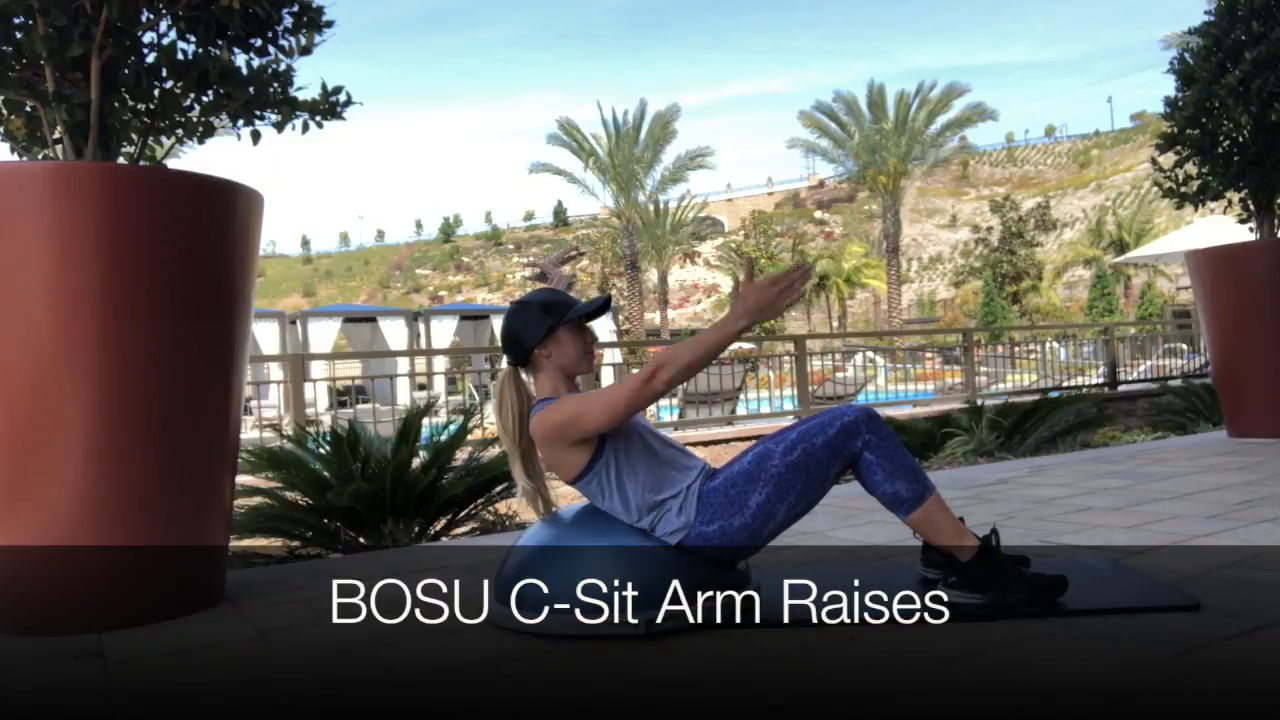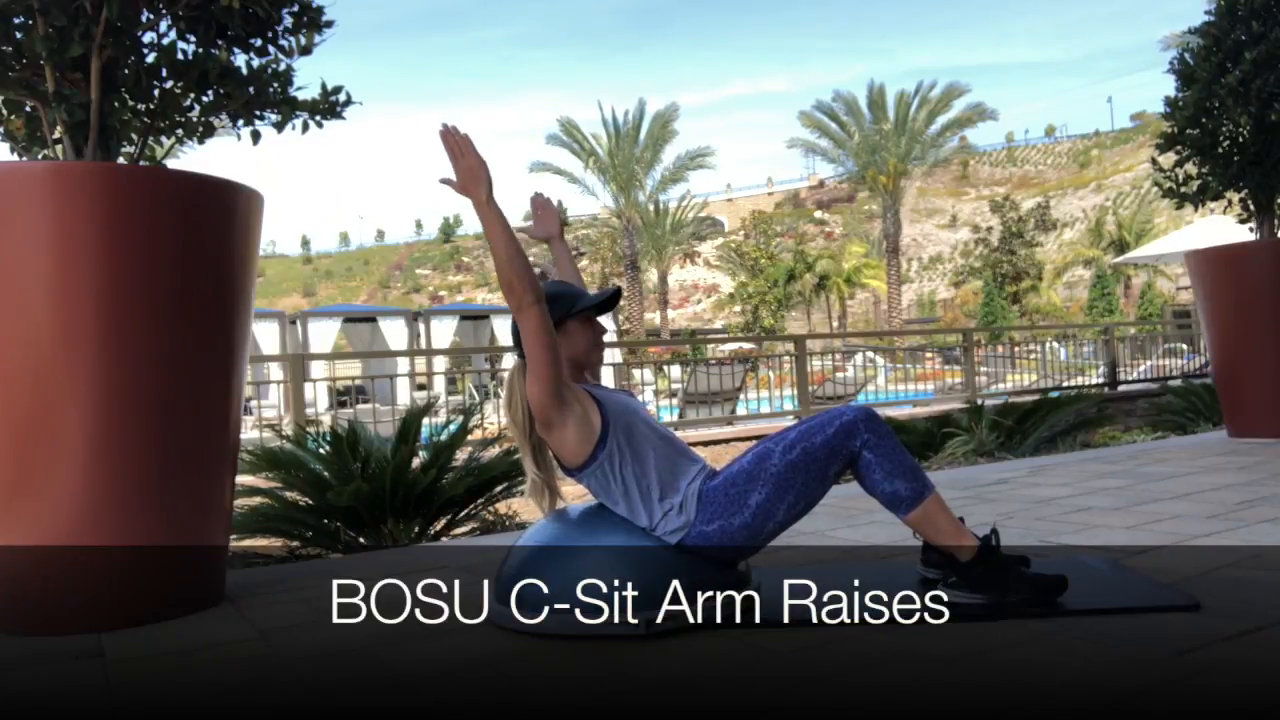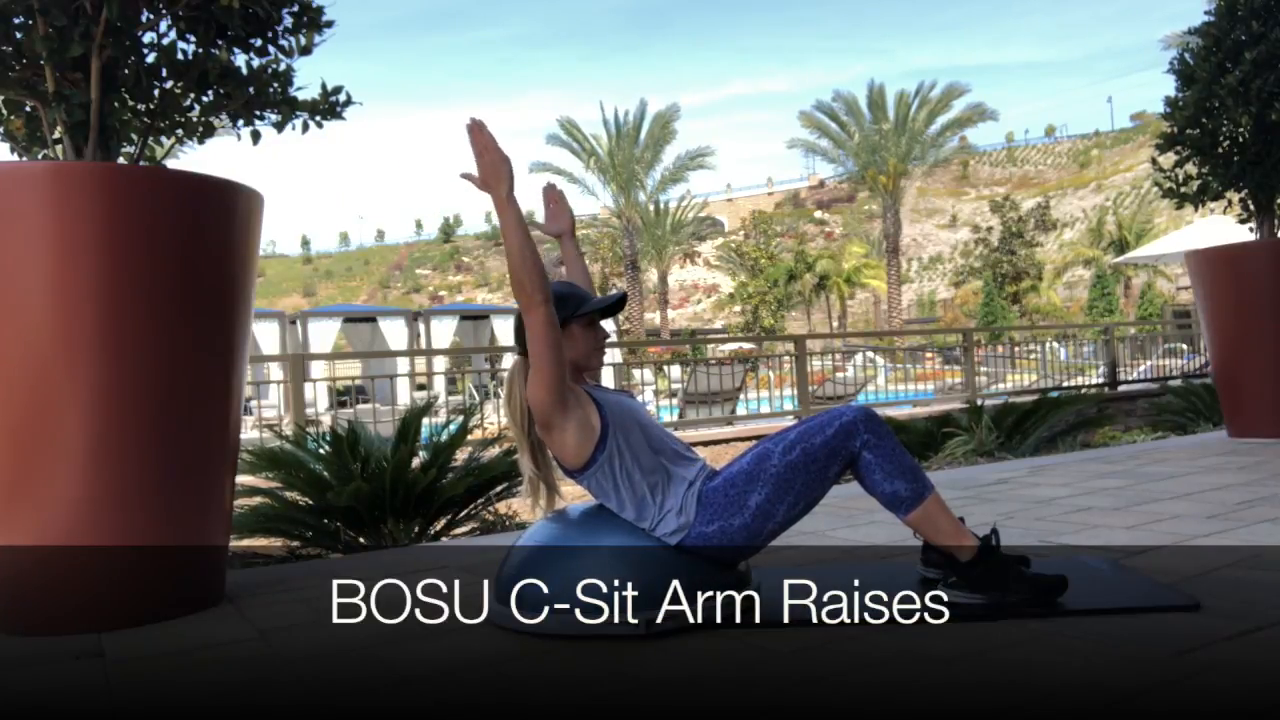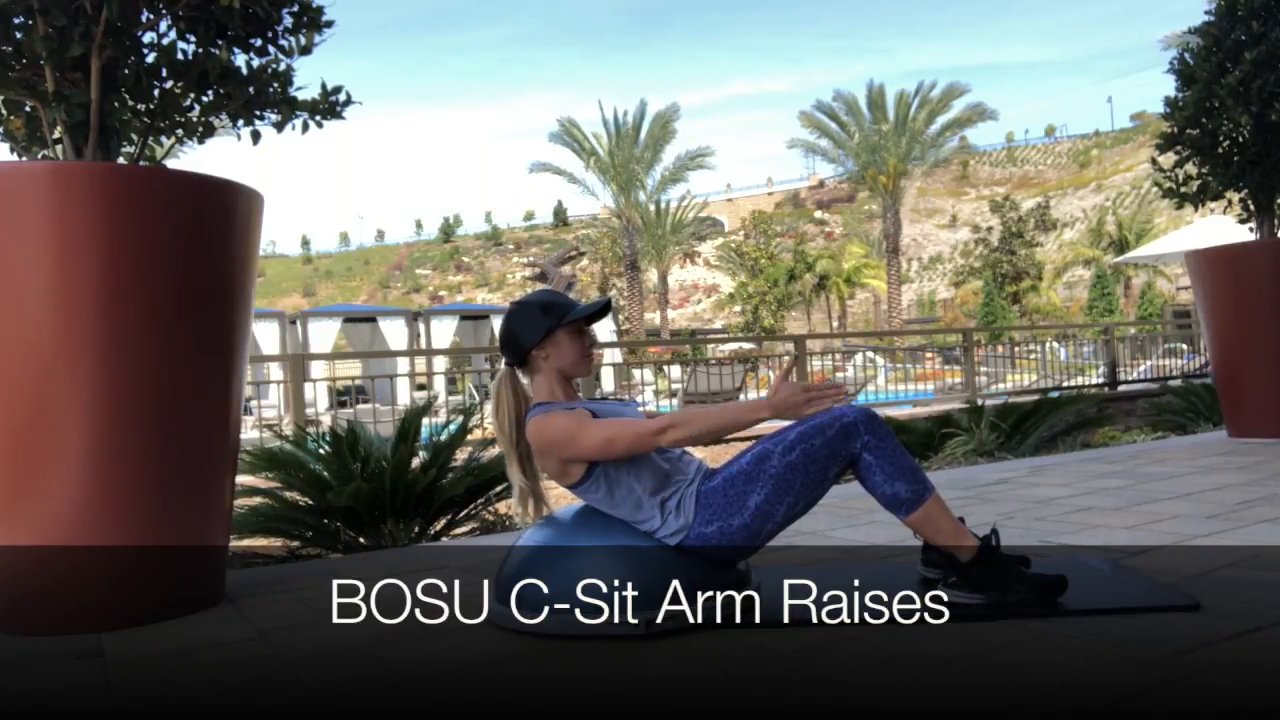
dt=0.7s
person 1, frame 1
left shoulder: (585, 411)
right shoulder: (552, 430)
left elbow: (661, 380)
right elbow: (652, 381)
left wrist: (741, 318)
right wrist: (741, 318)
left hip: (707, 500)
right hip: (701, 524)
left knee: (853, 424)
right knee: (857, 426)
left ankle: (953, 554)
right ankle: (969, 563)
person 1, frame 2
left shoulder: (581, 392)
right shoulder: (555, 407)
left elbow: (576, 307)
right elbow: (528, 302)
left wrist: (555, 240)
right wrist: (483, 198)
left hip: (707, 506)
right hip: (705, 522)
left knee: (853, 426)
right knee: (856, 427)
left ankle: (952, 550)
right ankle: (971, 562)
person 1, frame 3
left shoulder: (579, 391)
right shoulder: (550, 404)
left elbow: (578, 313)
right elbow: (538, 308)
left wrist: (564, 238)
right wrist: (504, 199)
left hip: (704, 505)
right hip: (706, 522)
left knee: (851, 429)
right knee: (857, 428)
left ankle: (958, 553)
right ankle: (974, 562)
person 1, frame 4
left shoulder: (576, 411)
right shoulder: (549, 429)
left elbow: (675, 424)
right elbow: (658, 430)
left wrist: (764, 408)
right wrist: (766, 406)
left hip: (706, 499)
right hip: (702, 521)
left knee: (852, 427)
right knee: (856, 427)
left ankle: (951, 551)
right ankle: (973, 564)
